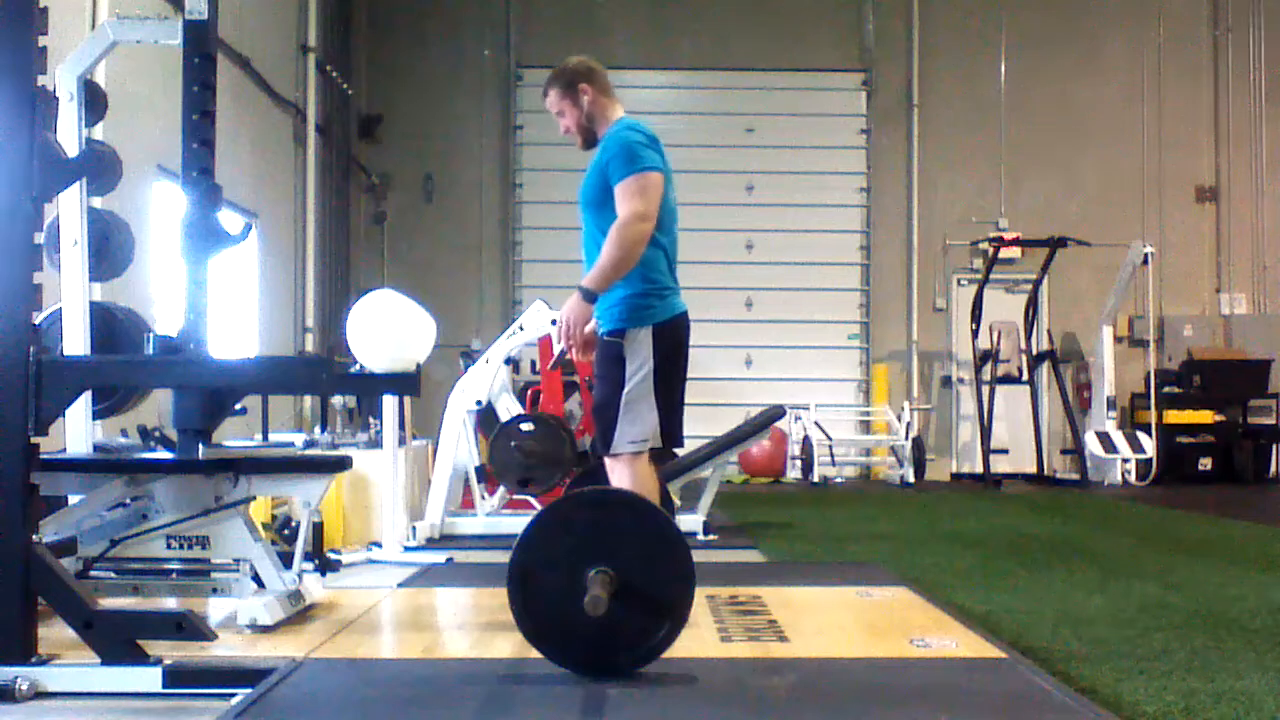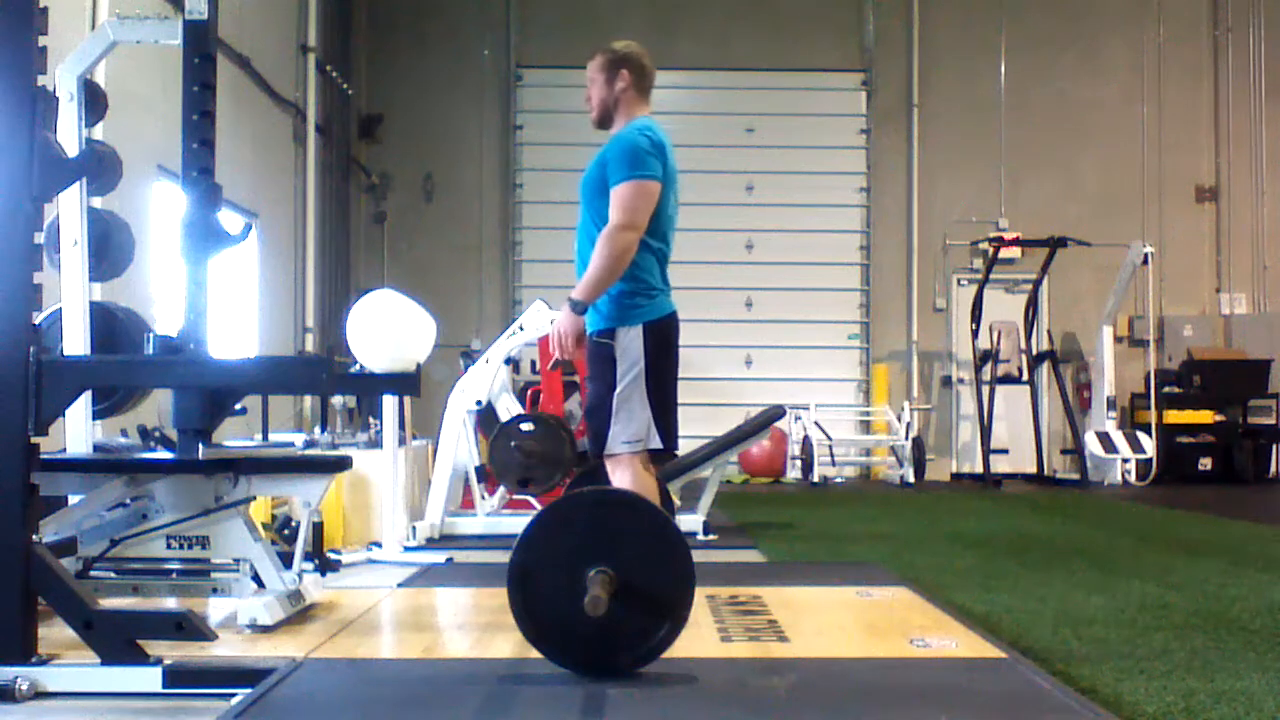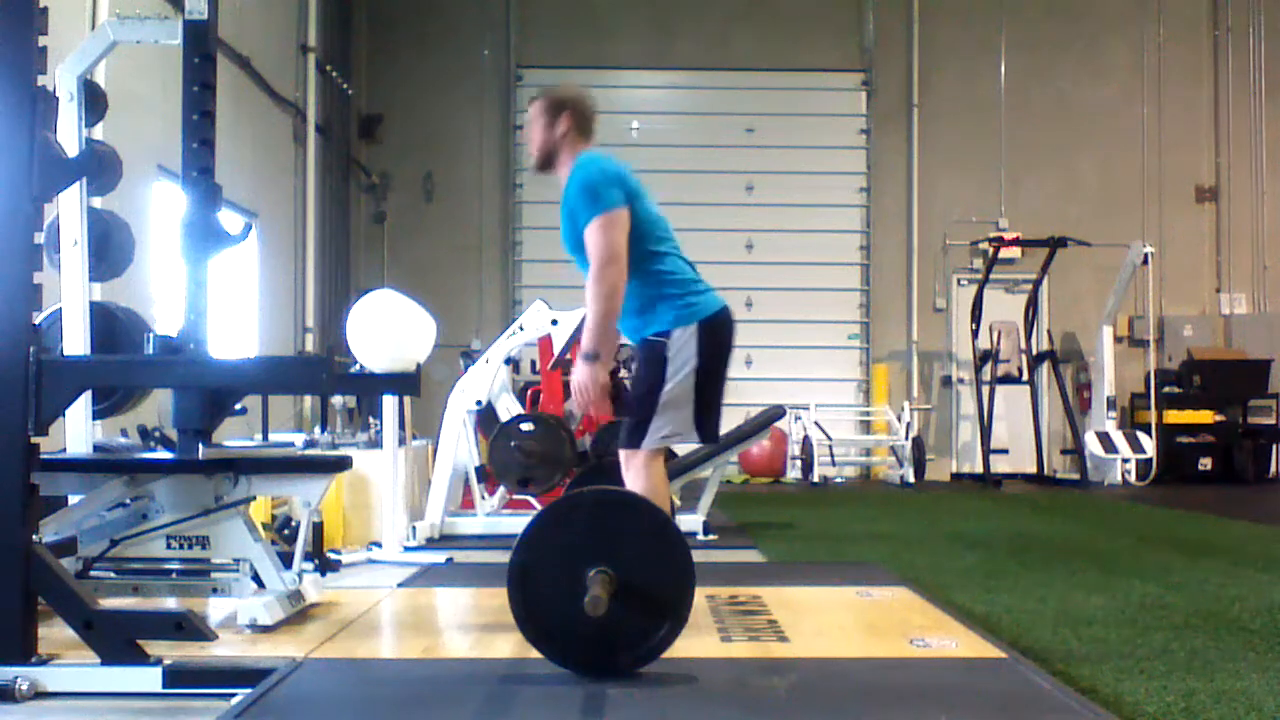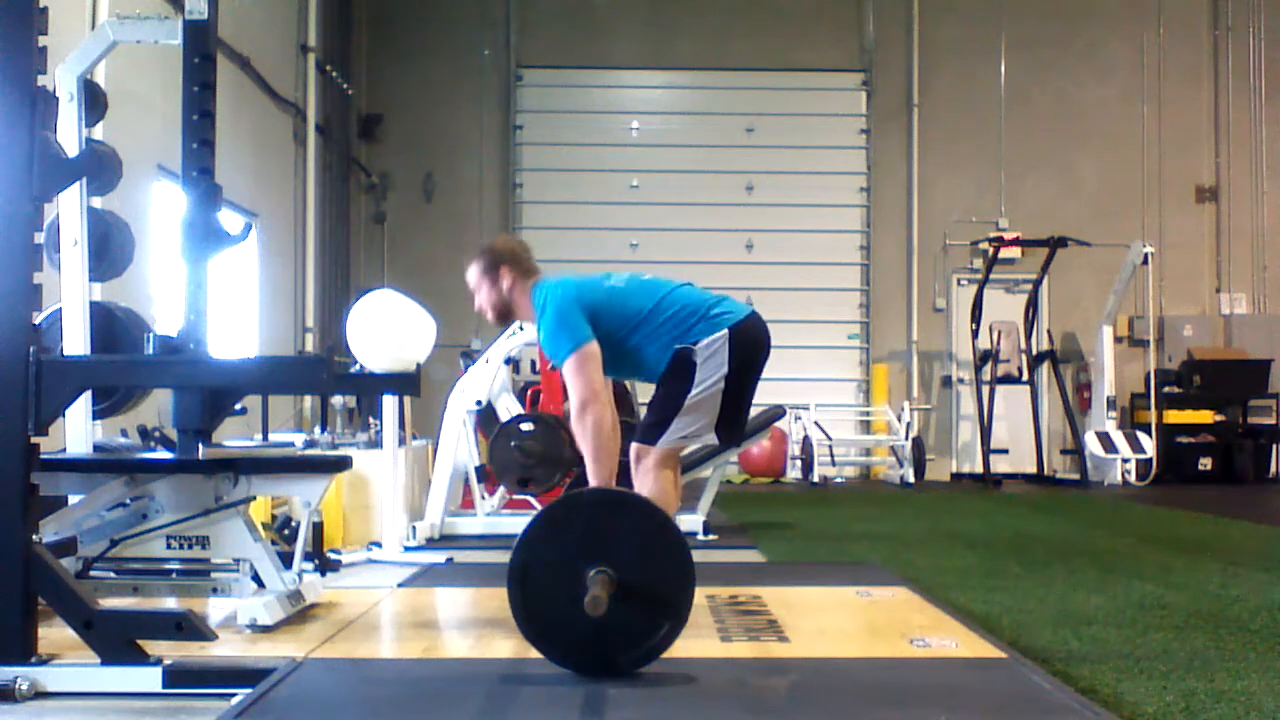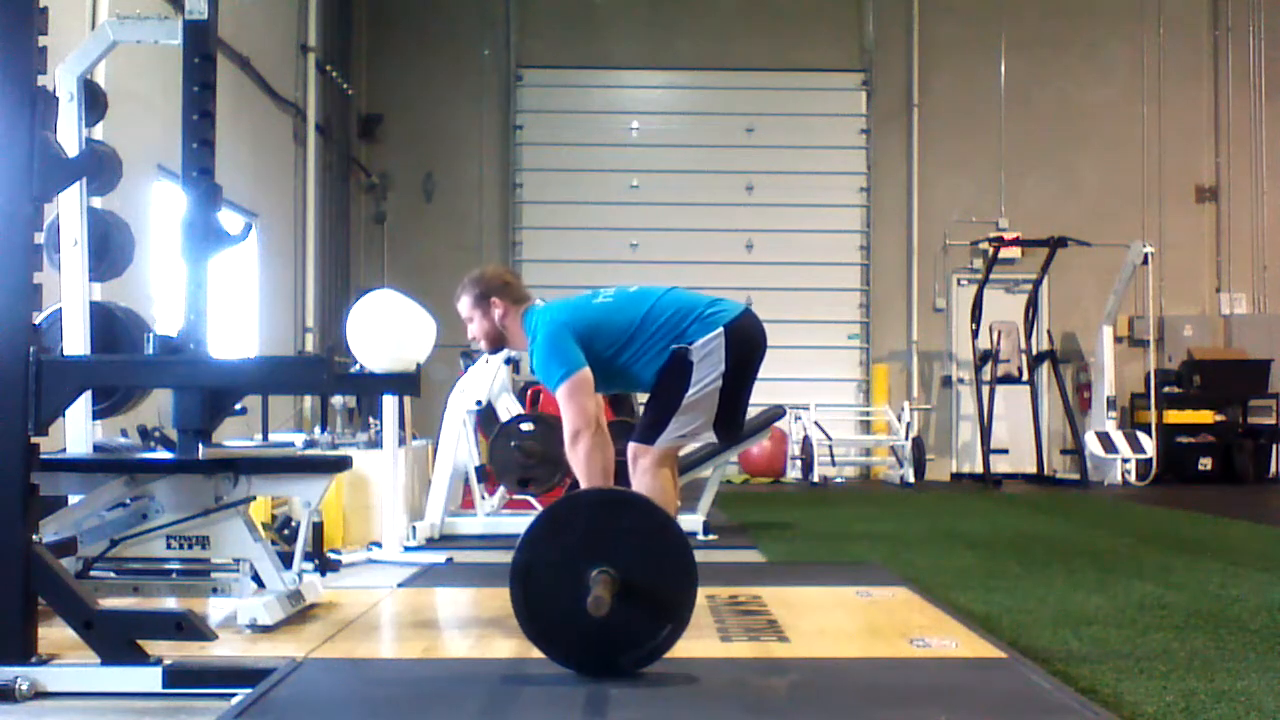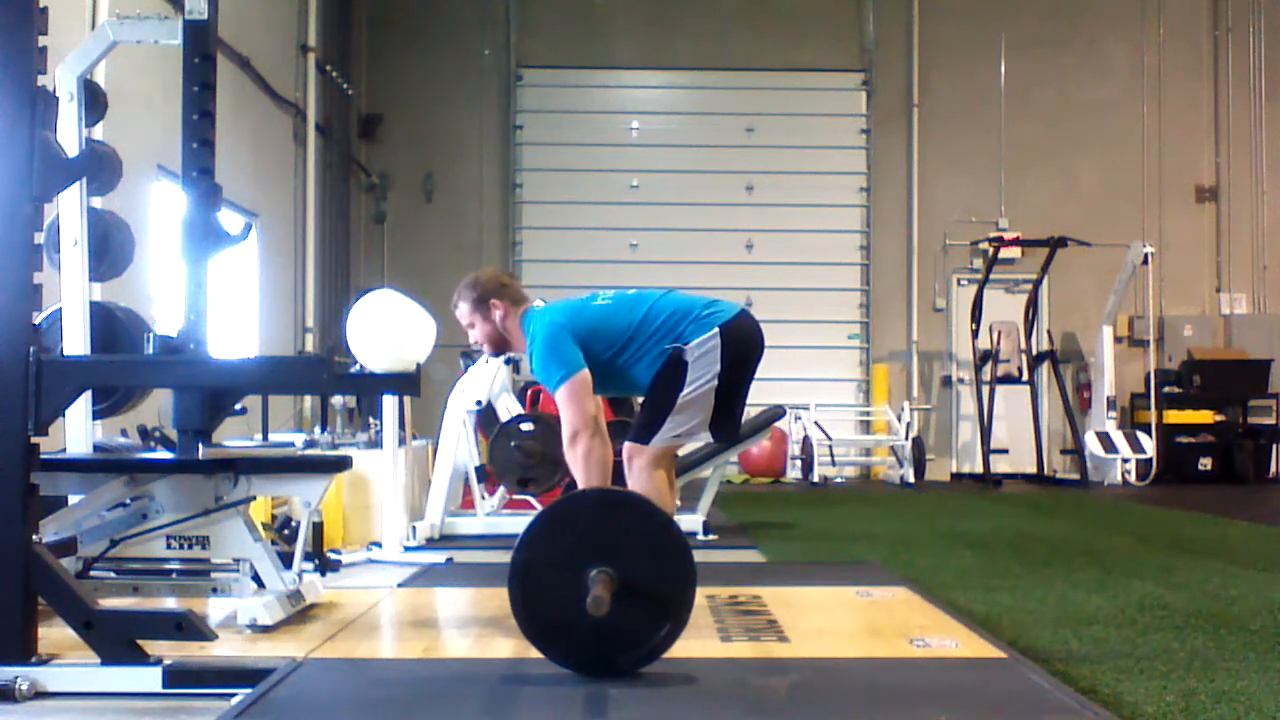
dt=0.5s
person 1, frame 1
left shoulder: (627, 141)
right shoulder: (617, 149)
left elbow: (636, 224)
left wrist: (586, 293)
right wrist: (599, 319)
left hip: (638, 323)
right hip: (636, 320)
left knee: (624, 451)
right knee: (629, 451)
person 1, frame 2
left shoulder: (635, 141)
right shoulder: (634, 144)
left elbow: (624, 233)
left wrist: (575, 306)
right wrist: (590, 313)
left hip: (629, 324)
right hip: (630, 321)
left knee: (625, 453)
right knee: (626, 452)
person 1, frame 3
left shoulder: (587, 176)
right shoulder: (595, 174)
left elbow: (610, 269)
right elbow: (612, 270)
left wrist: (590, 357)
right wrist: (598, 355)
left hip: (681, 325)
right hip: (681, 324)
left knee: (639, 451)
right knee: (641, 450)
person 1, frame 4
left shoulder: (556, 308)
right shoulder: (561, 298)
left elbow: (588, 409)
right elbow: (600, 409)
right wrist: (607, 491)
left hip: (722, 339)
right hip: (734, 333)
left knee: (649, 457)
right knee: (656, 454)
person 1, frame 5
left shoulder: (548, 333)
right shoulder: (554, 321)
left elbow: (581, 436)
right elbow: (595, 432)
left hip: (716, 338)
right hip: (730, 330)
left knee: (647, 456)
right knee: (655, 454)
person 1, frame 6
left shoulder: (547, 334)
right shoulder: (552, 322)
left elbow: (579, 435)
right elbow: (593, 432)
left hip: (715, 339)
right hip: (727, 332)
left knee: (641, 455)
right knee: (653, 454)
